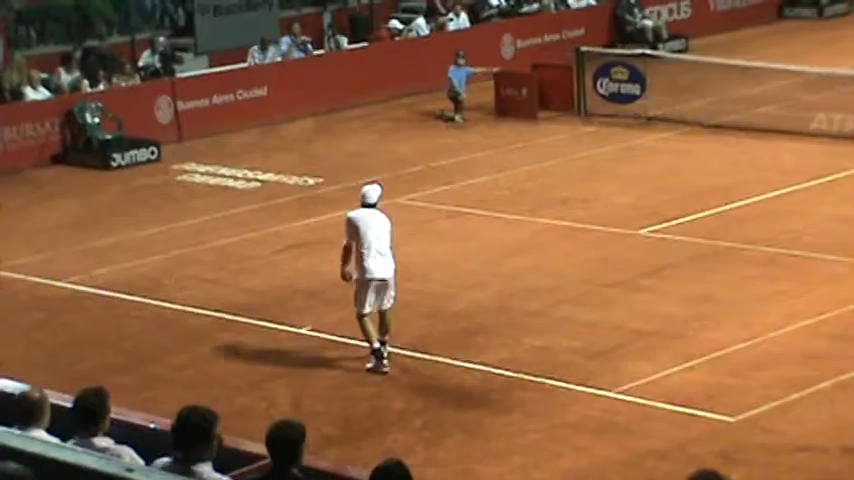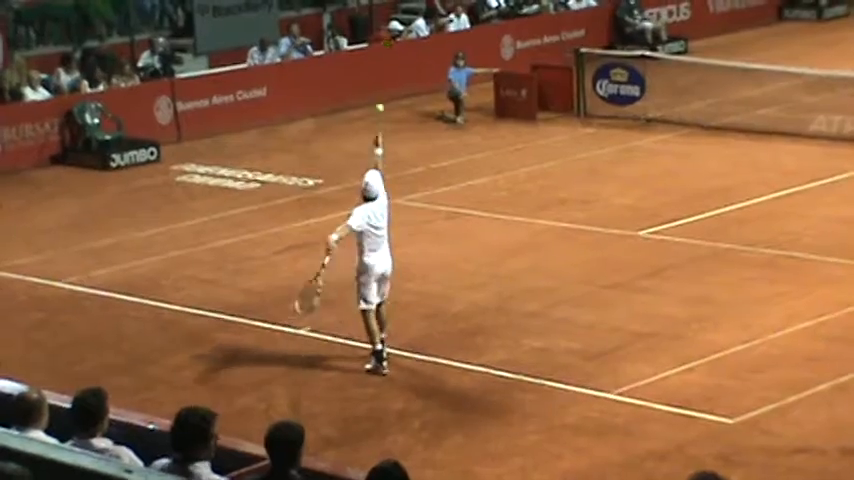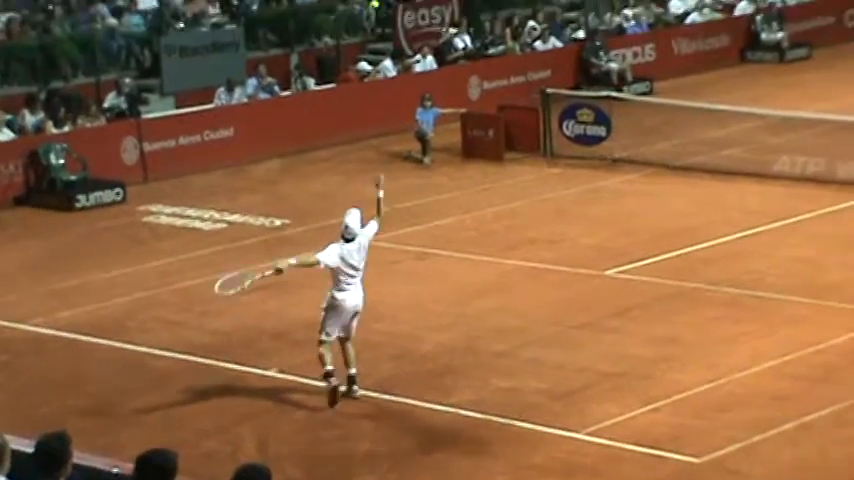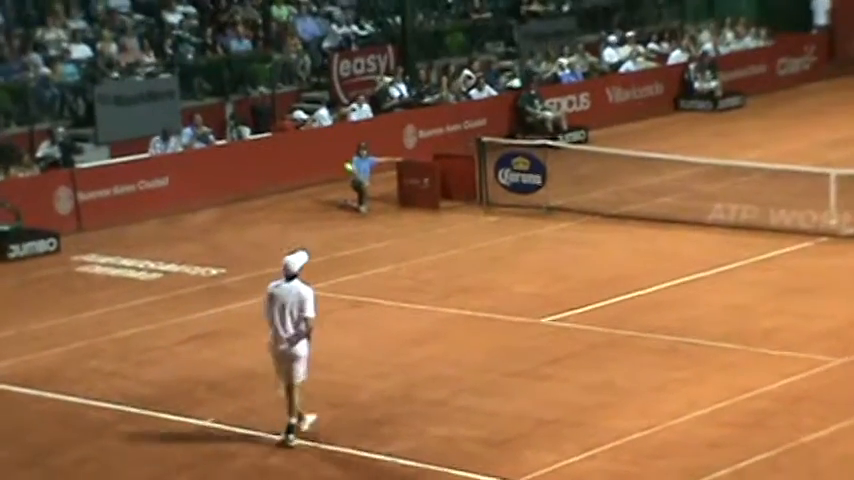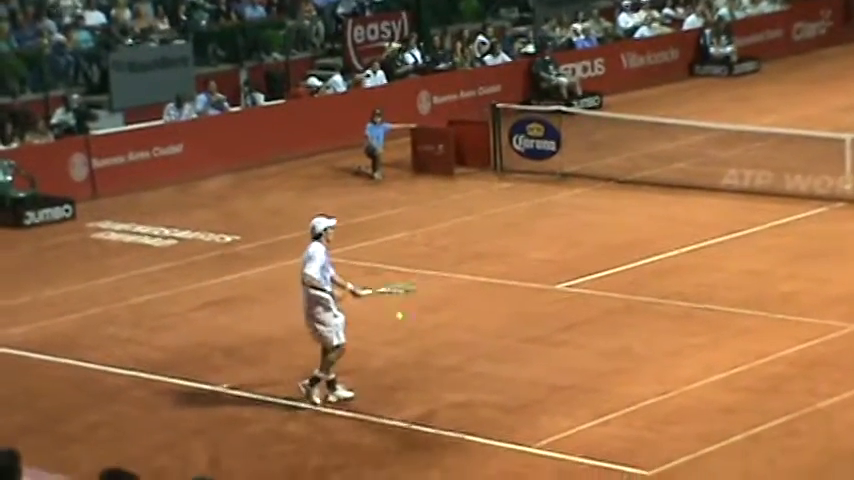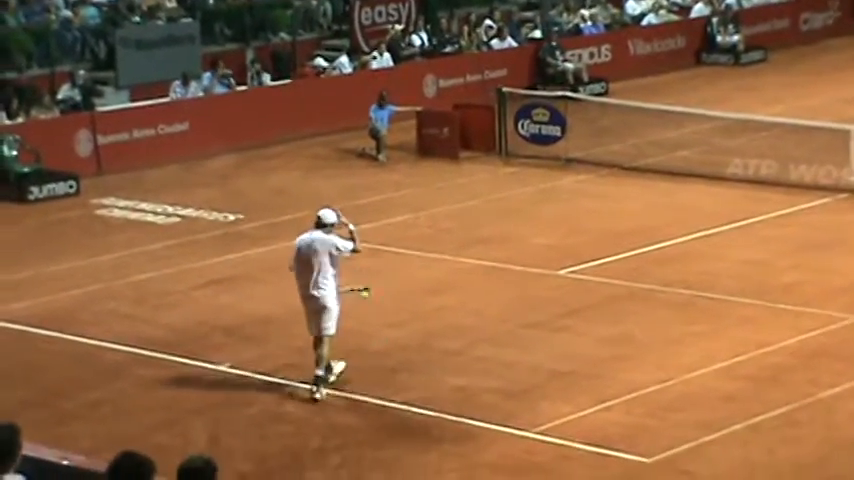
dt=0.5s
person 1, frame 1
left shoulder: (353, 217)
right shoulder: (384, 219)
left elbow: (348, 246)
left wrist: (344, 268)
left hip: (369, 272)
right hip: (387, 270)
left knee: (362, 314)
right knee: (384, 310)
left ankle: (379, 358)
right ankle: (383, 350)
person 1, frame 2
left shoulder: (360, 212)
right shoulder: (382, 199)
left elbow: (349, 226)
right elbow: (379, 173)
left wrist: (334, 238)
right wrist: (379, 151)
left hip: (369, 268)
right hip: (386, 264)
left knee: (368, 312)
right knee: (380, 307)
left ankle: (380, 360)
right ankle: (381, 347)
person 1, frame 3
left shoulder: (336, 249)
right shoulder: (363, 239)
left elbow: (315, 260)
right elbow: (378, 220)
left wrist: (289, 262)
right wrist: (380, 195)
left hip: (339, 302)
right hip: (357, 299)
left knee: (324, 344)
right knee: (346, 340)
left ankle: (332, 380)
right ankle: (352, 384)
person 1, frame 4
left shoulder: (273, 288)
right shoulder: (305, 291)
left elbow: (271, 317)
right elbow: (308, 322)
right wrist: (309, 342)
left hip: (277, 344)
right hip: (296, 344)
left knee: (289, 383)
right knee: (294, 386)
left ankle: (300, 419)
right ankle: (290, 434)
person 1, frame 5
left shoulder: (319, 250)
right shoulder: (317, 252)
left elbow: (331, 275)
right elbow: (306, 279)
left wrist: (352, 288)
right wrist: (330, 291)
left hip: (320, 306)
right hip: (321, 307)
left knee: (328, 347)
right knee: (339, 347)
left ankle: (333, 388)
right ankle: (312, 383)
person 1, frame 6
left shoulder: (300, 241)
right shoulder: (328, 241)
left elbow: (294, 269)
right elbow: (356, 248)
right wrist: (350, 226)
left hip: (307, 297)
right hip: (326, 296)
left knee: (317, 335)
right knee: (325, 339)
left ankle: (328, 370)
right ankle: (317, 385)
